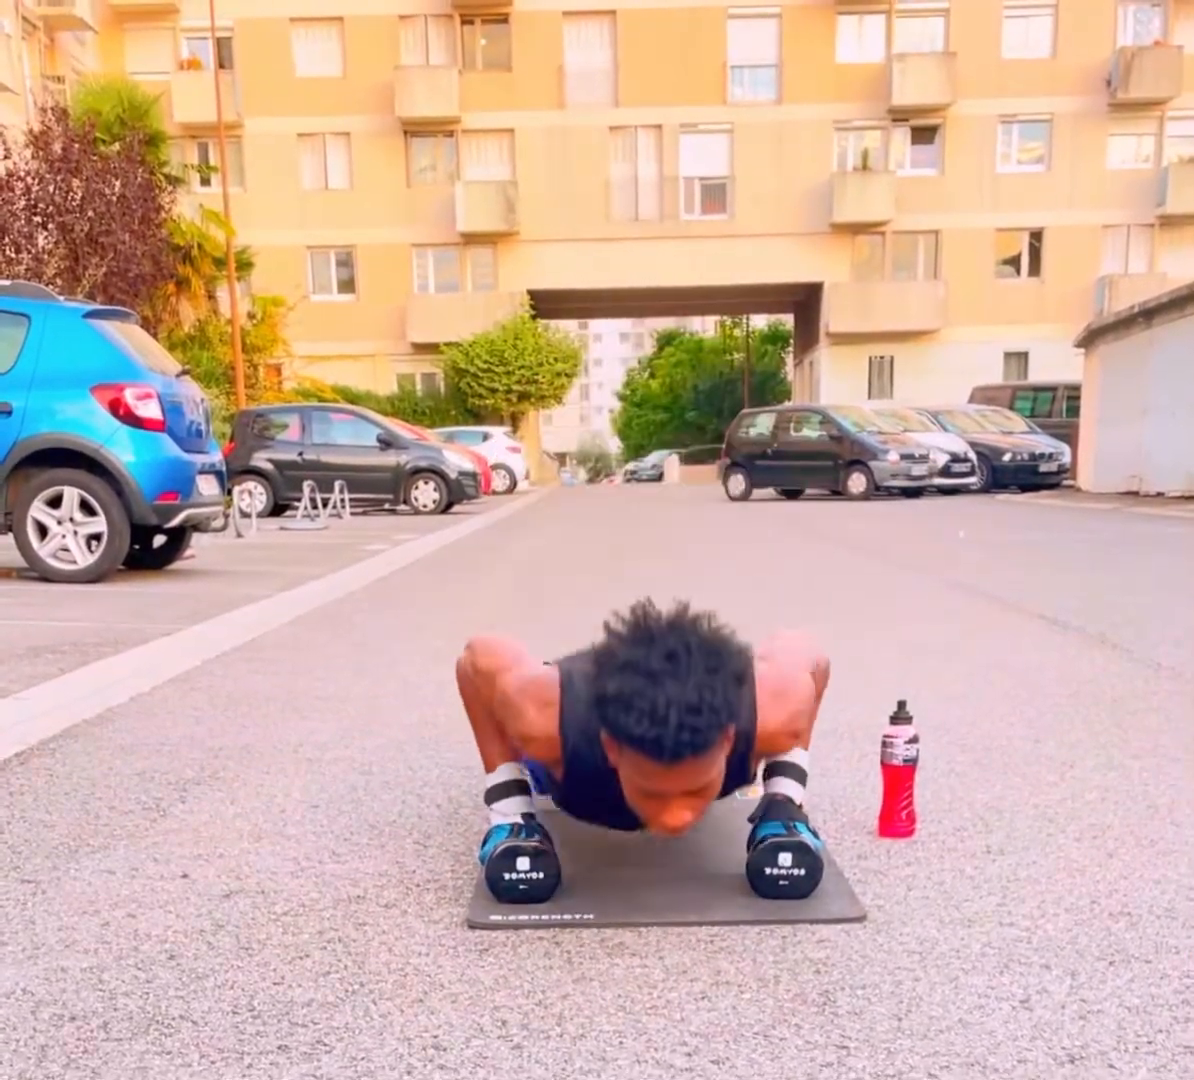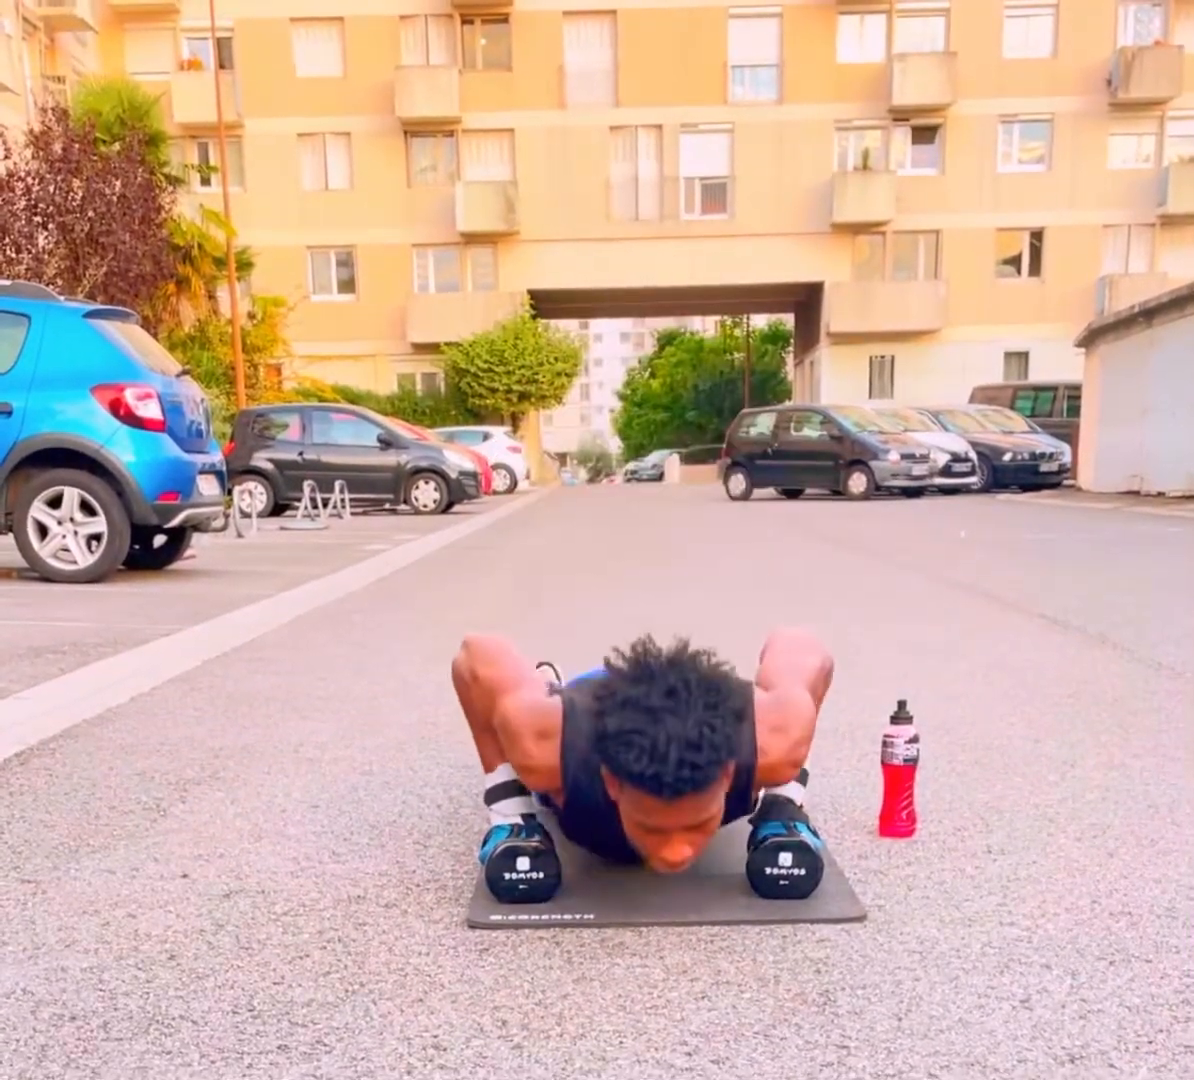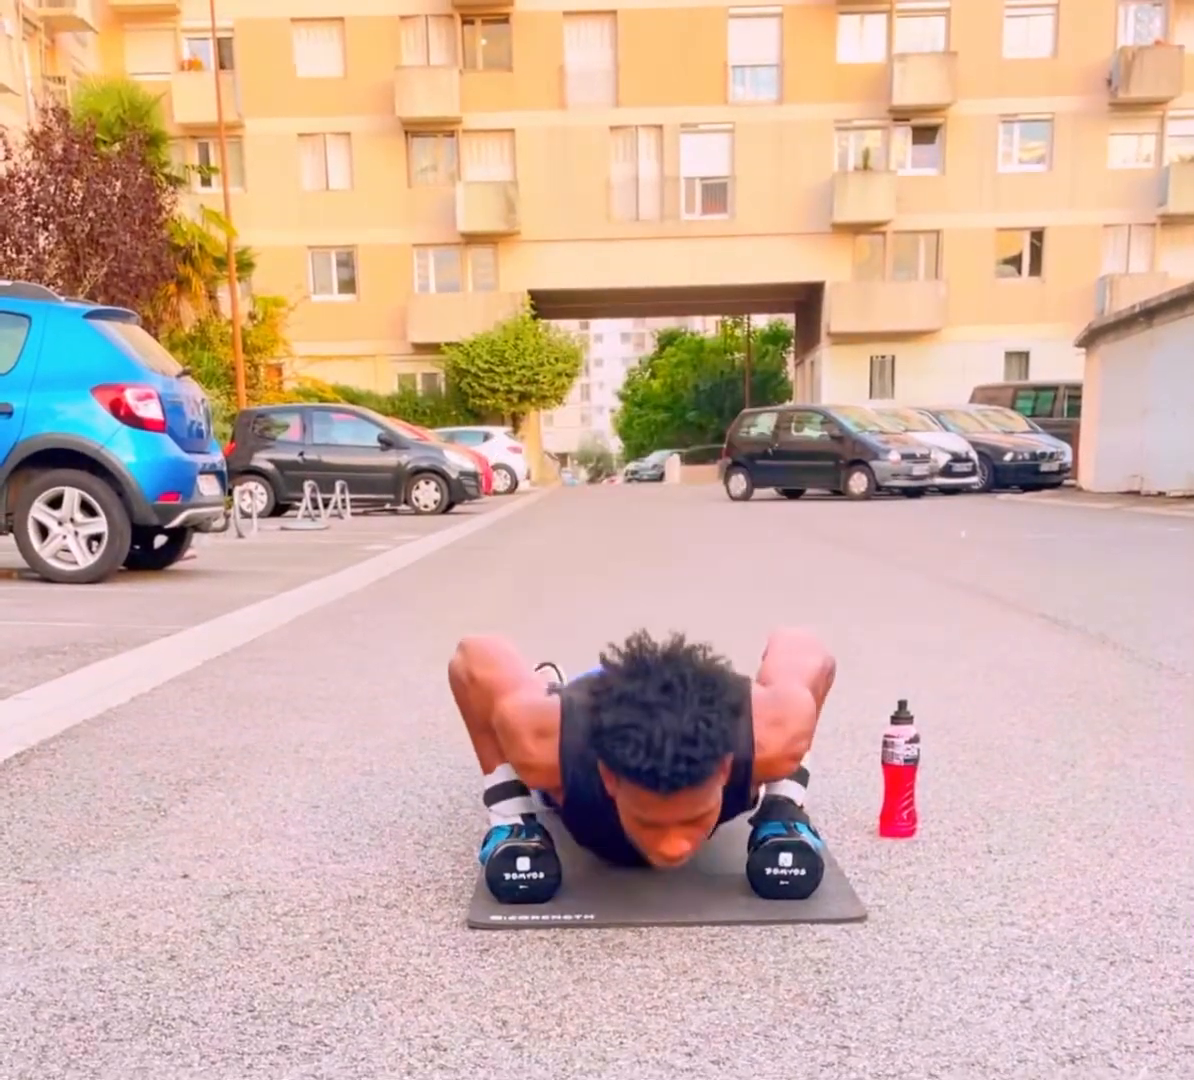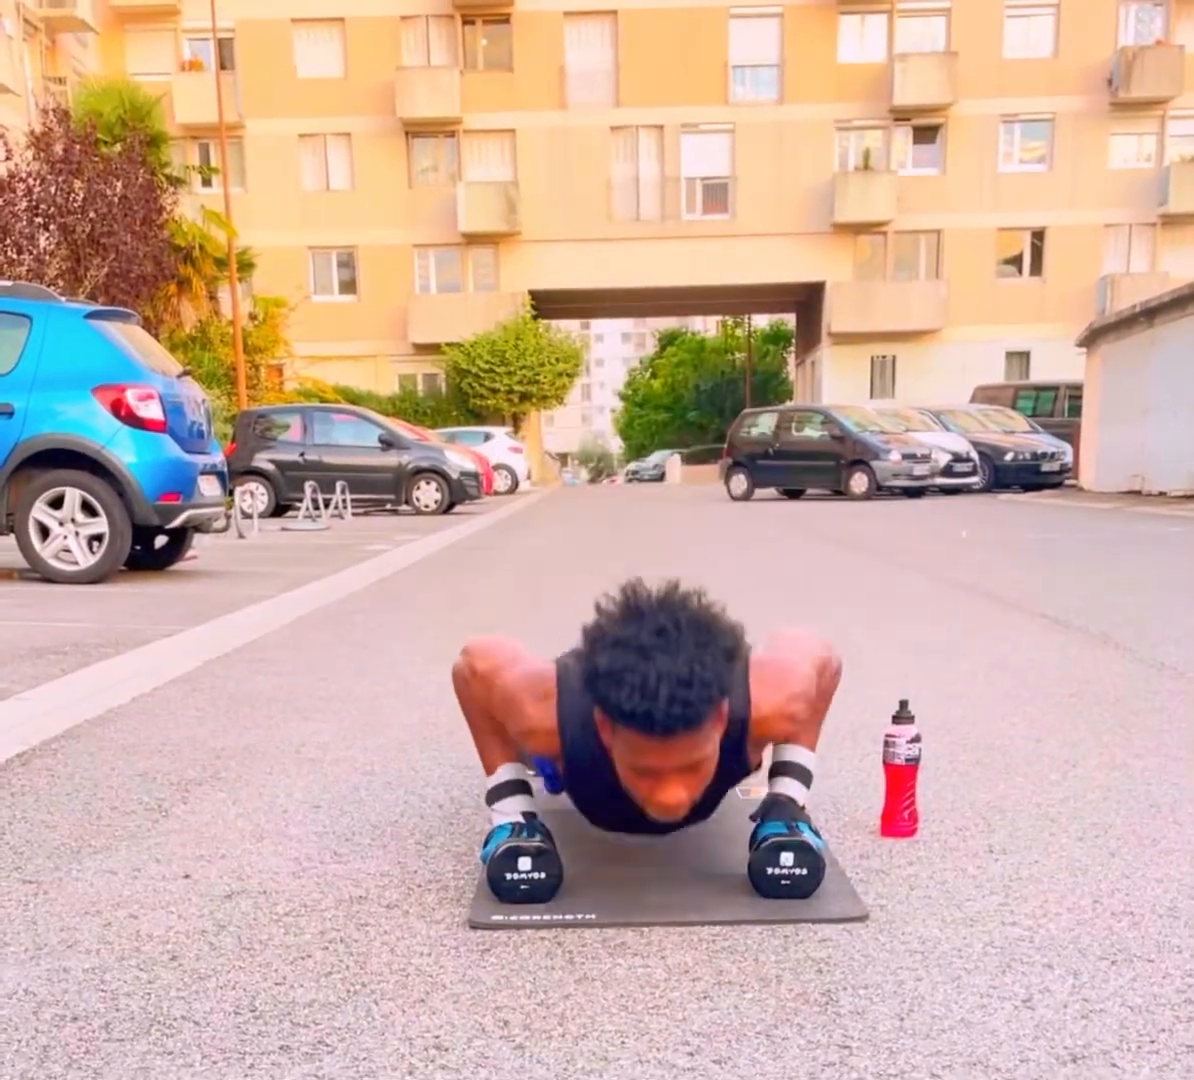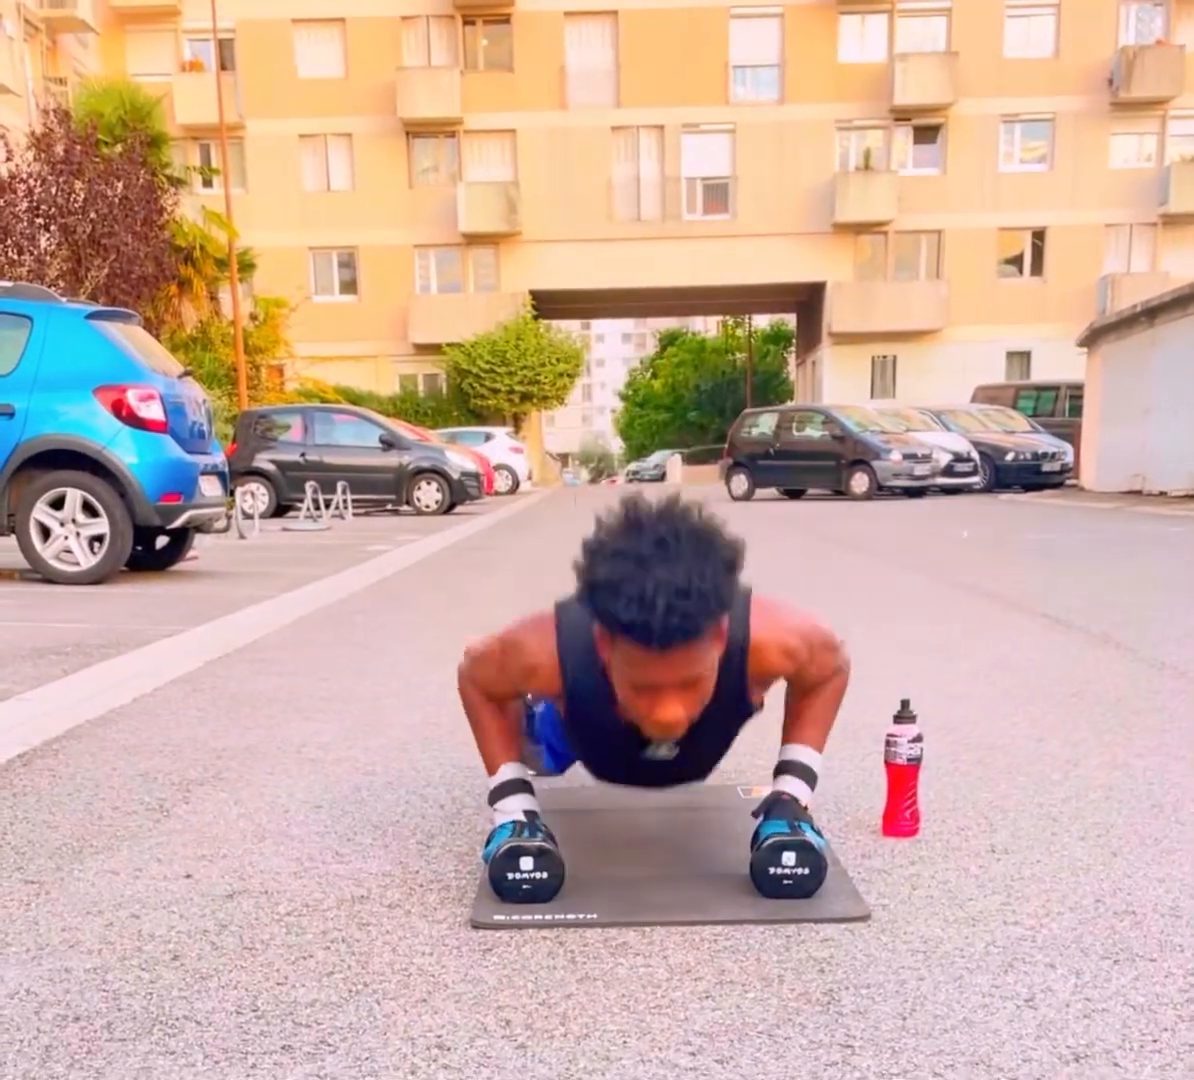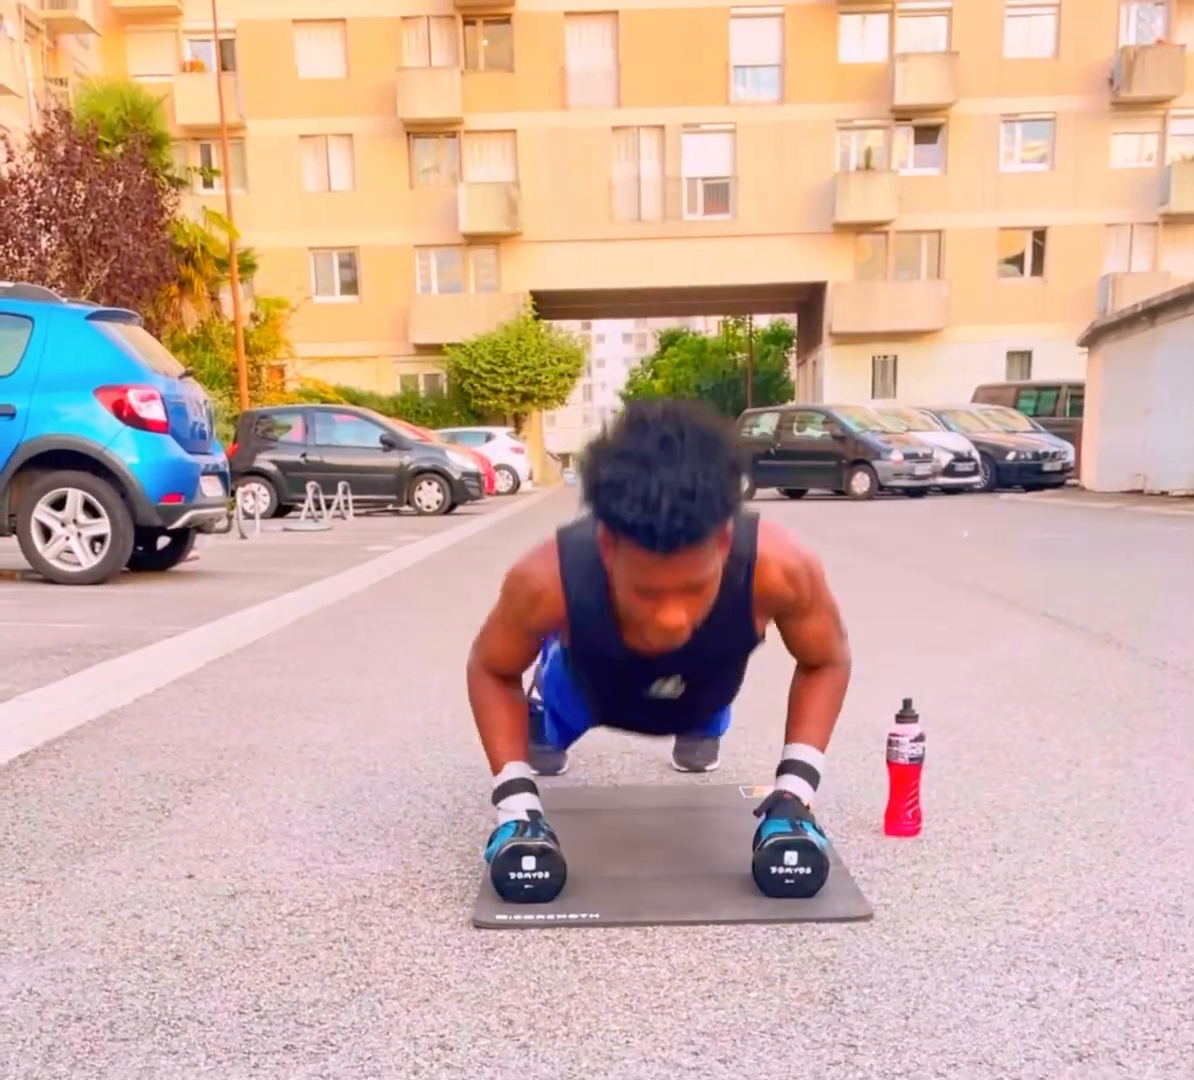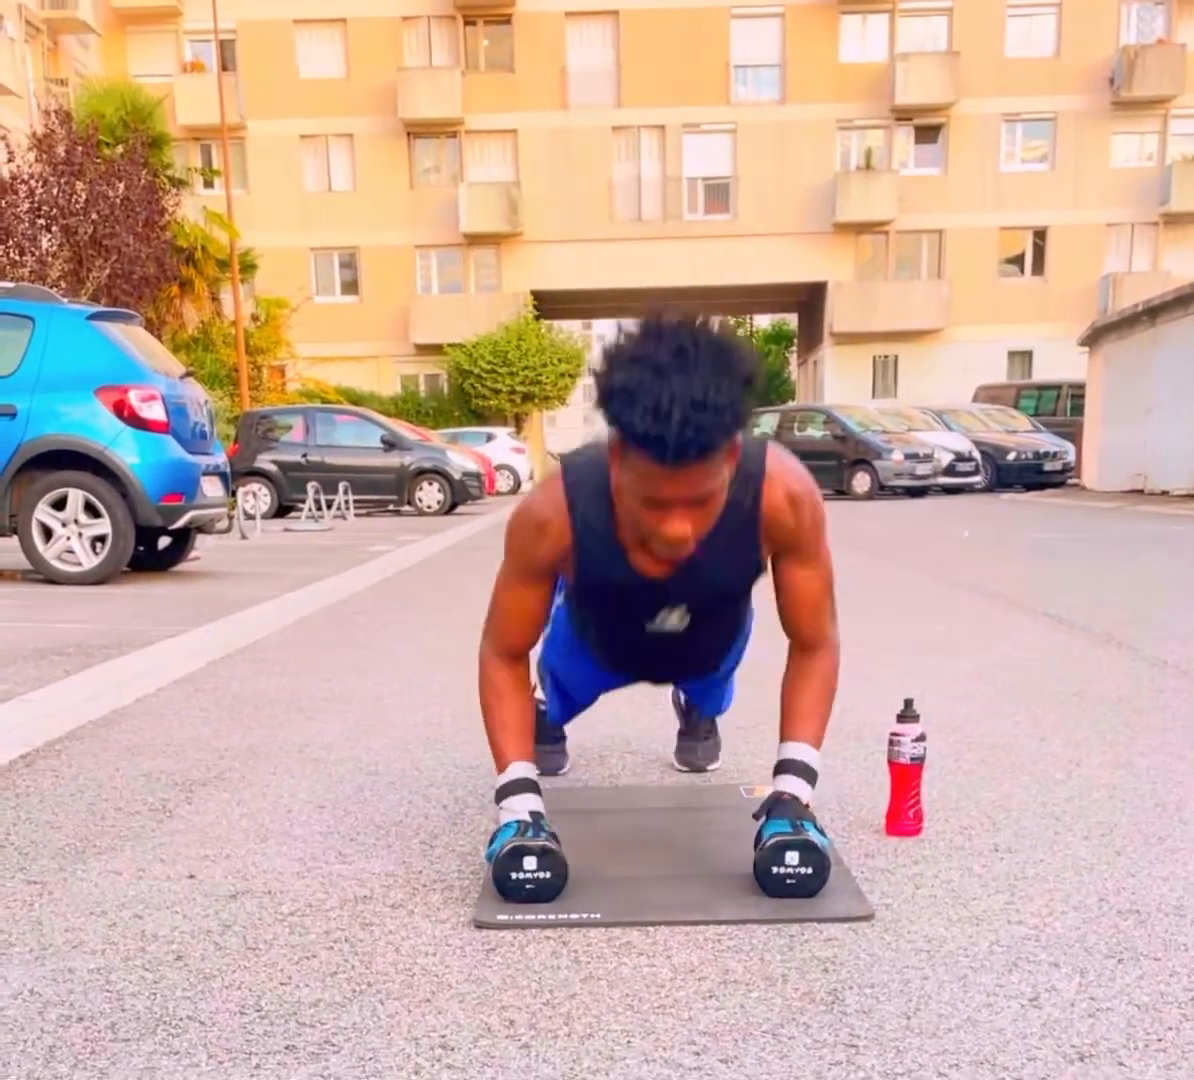
dt=0.1s
person 1, frame 1
left shoulder: (772, 714)
right shoulder: (546, 721)
left elbow: (811, 661)
right elbow: (475, 662)
left wrist: (785, 794)
right wrist: (507, 806)
person 1, frame 2
left shoulder: (773, 741)
right shoulder: (544, 748)
left elbow: (810, 655)
right elbow: (473, 660)
left wrist: (784, 798)
right wrist: (507, 806)
person 1, frame 3
left shoulder: (770, 736)
right shoulder: (545, 747)
left elbow: (808, 652)
right elbow: (470, 659)
left wrist: (784, 799)
right wrist: (507, 800)
person 1, frame 4
left shoulder: (774, 703)
right shoulder: (543, 715)
left elbow: (824, 659)
right elbow: (472, 666)
left wrist: (789, 793)
right wrist: (508, 803)
person 1, frame 5
left shoulder: (771, 638)
right shoulder: (547, 649)
left elbow: (832, 668)
right elbow: (476, 678)
left wrist: (791, 793)
right wrist: (513, 802)
person 1, frame 6
left shoulder: (777, 566)
right shoulder: (549, 580)
left elbow: (828, 662)
right elbow: (491, 670)
left wrist: (794, 789)
right wrist: (516, 799)
left knee: (703, 726)
left ankle: (698, 732)
right ankle: (545, 724)
person 1, frame 7
left shoulder: (784, 496)
right shoulder: (556, 511)
left elbow: (816, 644)
right elbow: (503, 656)
left wrist: (794, 787)
right wrist: (517, 798)
left hip: (711, 643)
right hip: (597, 639)
left knee: (707, 701)
right knee: (559, 698)
left ankle: (695, 710)
right ankle: (546, 716)
